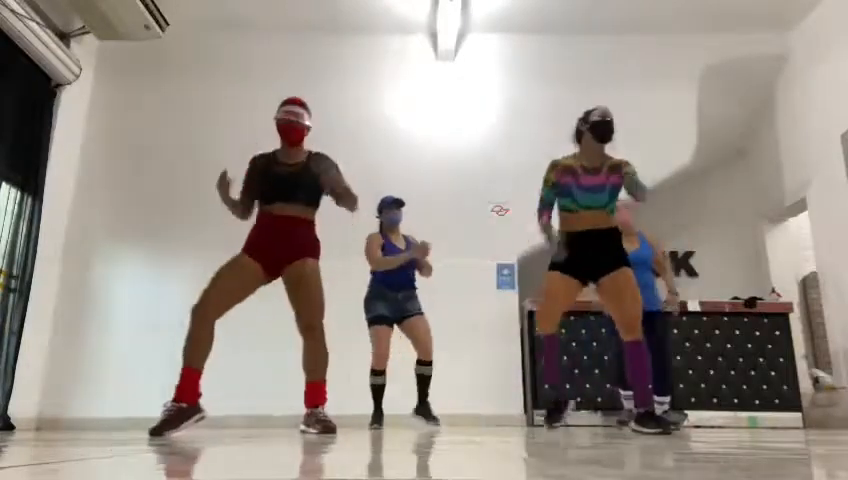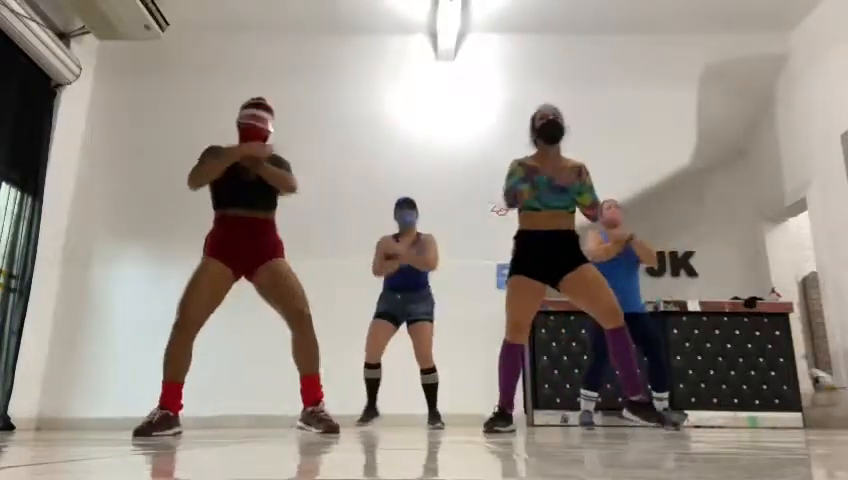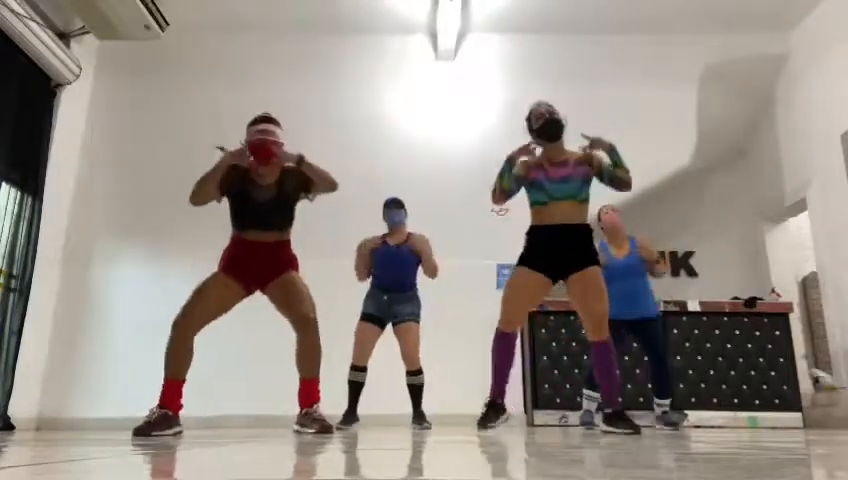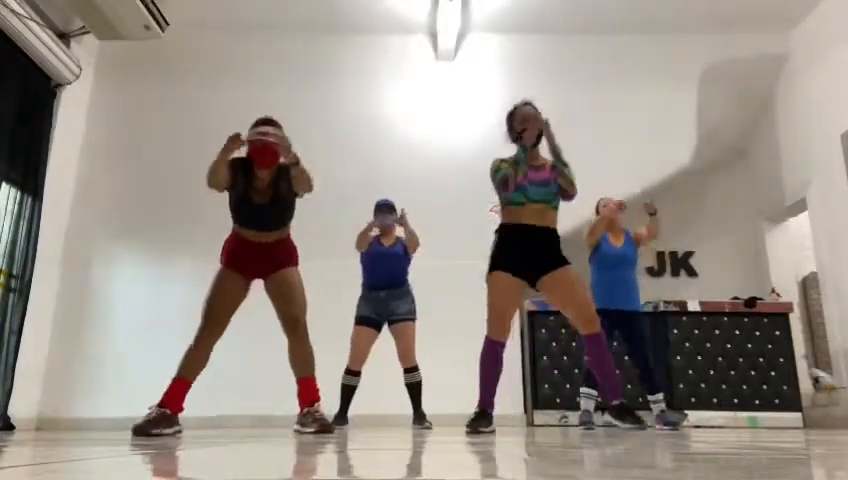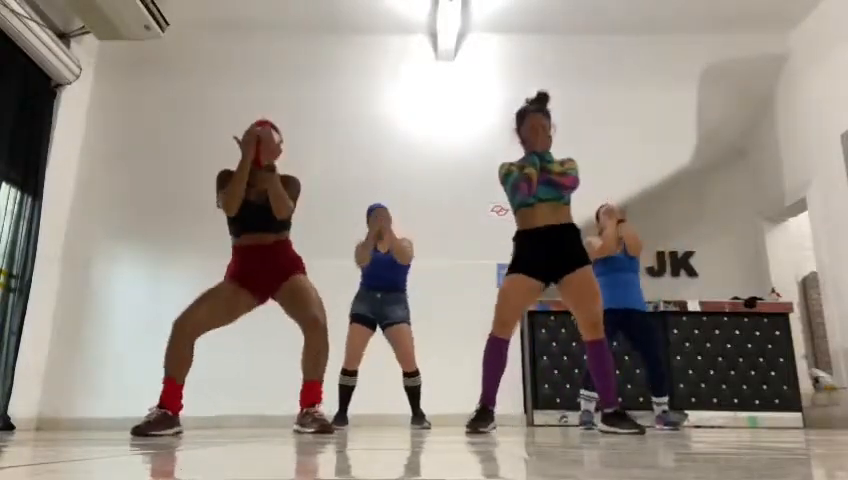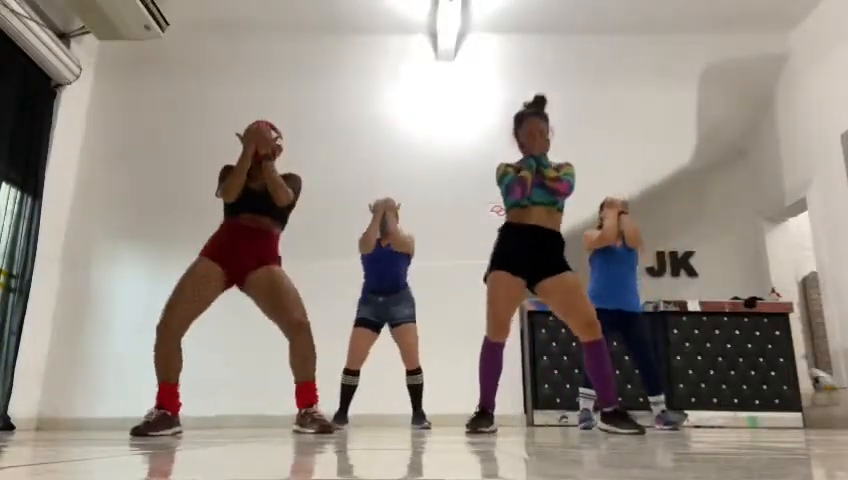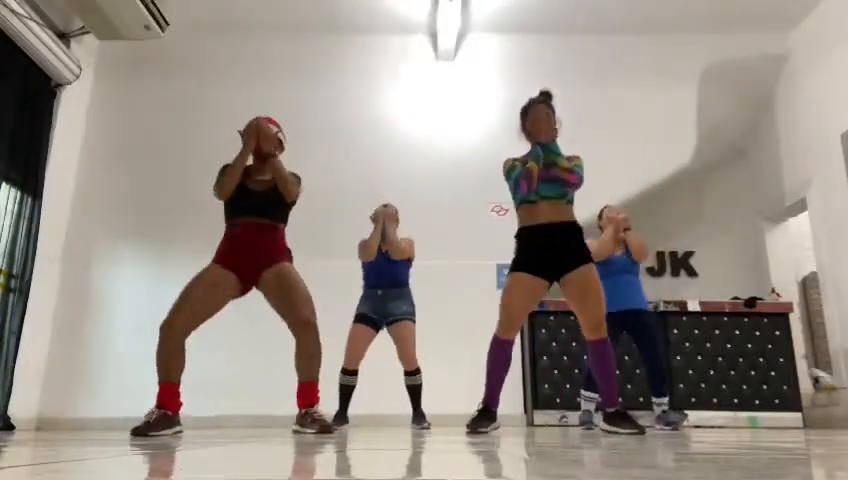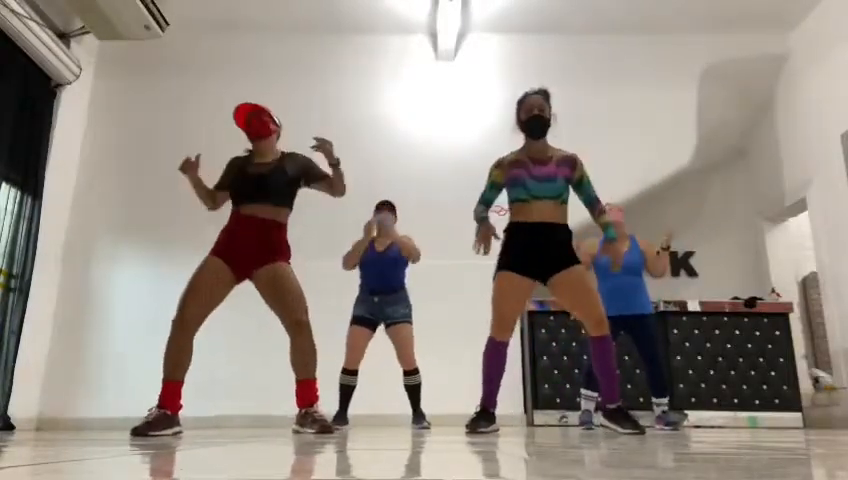
dt=0.4s
person 1, frame 1
left shoulder: (621, 167)
right shoulder: (558, 167)
left elbow: (641, 194)
right elbow: (543, 209)
right wrist: (551, 239)
left hip: (608, 248)
right hip: (571, 250)
left knee: (632, 326)
right knee: (545, 320)
left ankle: (644, 412)
right ankle: (558, 399)
person 1, frame 2
left shoulder: (577, 168)
right shoulder: (522, 166)
left elbow: (595, 214)
right elbow: (510, 199)
left wrist: (571, 184)
right wrist: (544, 174)
left hip: (567, 250)
right hip: (529, 250)
left knee: (611, 315)
right knee: (515, 331)
left ankle: (636, 399)
right ankle: (504, 411)
person 1, frame 3
left shoulder: (587, 160)
right shoulder: (528, 167)
left elbow: (624, 184)
right elbow: (498, 198)
left wrist: (609, 150)
right wrist: (511, 160)
left hip: (580, 244)
right hip: (540, 245)
left knee: (598, 325)
right knee: (508, 319)
left ankle: (612, 411)
right ankle: (496, 402)
person 1, frame 4
left shoulder: (556, 167)
right shoulder: (501, 165)
left elbow: (570, 192)
right elbow: (505, 188)
left wrist: (554, 147)
right wrist: (525, 146)
left hip: (548, 249)
right hip: (510, 247)
left knee: (588, 319)
right knee: (497, 330)
left ankle: (617, 402)
right ankle: (483, 412)
person 1, frame 5
left shoulder: (566, 163)
right shoulder: (509, 169)
left elbow: (570, 183)
right elbow: (524, 187)
left wrist: (544, 153)
right wrist: (532, 154)
left hip: (568, 246)
right hip: (529, 250)
left knee: (593, 325)
right knee: (502, 326)
left ankle: (611, 411)
right ankle: (486, 409)
person 1, frame 6
left shoulder: (563, 168)
right shoulder: (506, 169)
left elbow: (563, 189)
right elbow: (517, 190)
left wrist: (542, 158)
right wrist: (529, 158)
left hip: (550, 253)
right hip: (511, 248)
left knee: (589, 326)
right knee: (497, 330)
left ankle: (609, 409)
right ankle: (485, 411)
person 1, frame 7
left shoulder: (570, 160)
right shoulder: (514, 164)
left elbow: (575, 181)
right elbow: (525, 183)
left wrist: (552, 146)
right wrist: (538, 147)
left hip: (571, 244)
right hip: (532, 247)
left knee: (596, 325)
right knee: (507, 327)
left ankle: (612, 410)
right ankle: (488, 408)
person 1, frame 8
left shoulder: (569, 161)
right shoulder: (506, 165)
left elbow: (591, 201)
right elbow: (482, 204)
left wrist: (610, 235)
right wrist: (482, 224)
left hip: (559, 245)
right hip: (517, 245)
left knee: (598, 322)
right knee: (500, 328)
left ankle: (612, 407)
right ankle: (487, 410)
person 2, frame 1
left shoulder: (322, 163)
right shoulder: (261, 163)
left elbow: (351, 203)
right elbow: (243, 211)
left wrist: (341, 190)
right wrist: (227, 199)
left hip: (301, 245)
right hip: (260, 243)
left knee: (311, 326)
right knee: (203, 310)
left ankle: (316, 409)
right ankle: (185, 401)
person 2, frame 2
left shoulder: (274, 163)
right shoulder: (218, 155)
left elbow: (289, 187)
right elbow: (194, 181)
left wrist: (258, 161)
right wrist: (237, 153)
left hip: (265, 247)
right hip: (223, 246)
left knee: (301, 316)
right knee: (184, 322)
left ankle: (313, 407)
right ankle: (167, 411)
person 2, frame 3
left shoulder: (293, 178)
right shoulder: (234, 175)
left elbow: (331, 185)
right elbow: (196, 198)
left wrist: (298, 161)
right wrist: (225, 162)
left hip: (280, 263)
right hip: (237, 262)
left knee: (307, 321)
right knee: (183, 324)
left ankle: (309, 409)
right ankle: (167, 410)
person 2, frame 4
left shoulder: (288, 174)
right shoulder: (236, 169)
left elbow: (306, 187)
right elbow: (214, 183)
left wrist: (291, 158)
right wrist: (225, 153)
left hip: (280, 257)
right hip: (239, 255)
left knee: (295, 323)
right knee: (210, 330)
left ankle: (310, 409)
right ankle: (168, 410)
person 2, frame 5
left shoulder: (289, 183)
right shoulder: (228, 178)
left elbow: (282, 211)
right elbow: (230, 207)
left wrist: (267, 164)
right wrist: (248, 157)
left hip: (285, 268)
right hip: (243, 272)
left knee: (316, 322)
right knee: (184, 325)
left ankle: (310, 410)
right ankle: (167, 410)
person 2, frame 6
left shoulder: (290, 181)
right shoulder: (231, 172)
left elbow: (282, 198)
right elbow: (228, 194)
left wrist: (265, 157)
right wrist: (248, 150)
left hip: (262, 258)
right hip: (220, 252)
left knee: (299, 325)
right knee: (167, 327)
left ankle: (307, 409)
right ankle: (167, 411)
person 2, frame 7
left shoulder: (289, 178)
right shoulder: (233, 171)
left elbow: (291, 194)
right elbow: (221, 191)
left wrist: (271, 154)
right wrist: (245, 148)
left hip: (273, 256)
right hip: (231, 256)
left knee: (307, 324)
right knee: (171, 326)
left ankle: (308, 409)
right ankle: (166, 410)
person 2, frame 8
left shoulder: (295, 162)
right shoulder: (238, 165)
left elbow: (338, 190)
right elbow: (212, 202)
left wrist: (333, 160)
right wrist: (194, 178)
left hip: (271, 249)
right hip: (230, 244)
left knee: (300, 324)
right knee: (183, 321)
left ankle: (308, 409)
right ankle: (167, 410)
person 3, frame 1
left shoulder: (411, 241)
right shoulder: (375, 239)
left elbow: (425, 271)
right elbow: (377, 264)
left wrist: (422, 258)
right wrist: (410, 255)
left hip: (408, 299)
right hip: (380, 300)
left knee: (426, 349)
right knee: (380, 356)
left ankle: (423, 405)
right ankle: (377, 412)
person 3, frame 2
left shoulder: (426, 239)
right shoulder: (386, 242)
left elbow: (431, 265)
right elbow: (377, 270)
left wrist: (402, 252)
right wrist: (400, 261)
left hip: (419, 301)
right hip: (390, 300)
left knee: (425, 356)
right knee: (372, 351)
left ankle: (434, 412)
right ankle: (371, 406)
person 3, frame 3
left shoulder: (418, 240)
right shoulder: (374, 243)
left elbow: (432, 273)
right elbow: (362, 276)
left wrist: (422, 250)
right wrist: (361, 254)
left hip: (406, 302)
right hip: (376, 301)
left knee: (411, 357)
right knee: (359, 355)
left ankle: (418, 412)
right ankle: (351, 411)
person 3, frame 4
left shoulder: (404, 241)
right shoulder: (368, 240)
left elbow: (415, 245)
right elbow: (359, 245)
left wrist: (406, 225)
right wrist: (370, 227)
left hip: (400, 299)
right hip: (370, 300)
left knee: (408, 357)
right knee: (355, 359)
left ankle: (418, 413)
right ankle: (342, 413)
person 3, frame 5
left shoulder: (404, 244)
right shoulder: (363, 246)
left elbow: (403, 258)
right elbow: (362, 262)
left wrist: (387, 228)
right wrist: (372, 230)
left hip: (395, 303)
right hip: (365, 302)
left knee: (408, 360)
right knee: (351, 359)
left ankle: (417, 413)
right ankle: (341, 413)
person 3, frame 6
left shoulder: (407, 240)
right shoulder: (366, 240)
left elbow: (397, 243)
right elbow: (367, 246)
left wrist: (389, 213)
right wrist: (378, 214)
left hip: (399, 302)
right hip: (370, 303)
left knee: (411, 359)
right knee: (353, 360)
left ankle: (418, 413)
right ankle: (342, 413)
person 3, frame 7
left shoulder: (406, 244)
right shoulder: (365, 244)
left elbow: (395, 253)
right elbow: (368, 255)
left wrist: (389, 223)
right wrist: (378, 224)
left hip: (399, 301)
right hip: (369, 303)
left knee: (409, 359)
right knee: (350, 359)
left ankle: (418, 413)
right ankle: (341, 413)
person 3, frame 8
left shoulder: (402, 242)
right shoulder: (363, 244)
left elbow: (415, 256)
right elbow: (347, 264)
left wrist: (394, 234)
right wrist: (365, 235)
left hip: (396, 303)
right hip: (366, 303)
left knee: (408, 359)
right knee: (351, 360)
left ankle: (417, 413)
right ankle: (341, 413)
person 4, frame 1
left shoulder: (648, 241)
left elbow: (664, 267)
left wrist: (673, 292)
left hip: (651, 310)
left knee: (662, 359)
right knee: (625, 358)
left ankle: (663, 410)
right ankle: (628, 408)
person 4, frame 2
left shoulder: (632, 238)
right shoulder: (595, 236)
left elbow: (651, 259)
right elbow: (597, 254)
left wrist: (631, 240)
right wrist: (619, 241)
left hip: (634, 310)
left knee: (657, 354)
right knee: (599, 359)
left ankle: (663, 409)
right ankle: (586, 410)
person 4, frame 3
left shoulder: (639, 245)
right shoulder: (598, 250)
left elbow: (661, 271)
left wrist: (655, 260)
left hip: (646, 315)
right hip: (613, 318)
left knee: (661, 362)
left ankle: (663, 413)
right ankle: (587, 411)
person 4, frame 4
left shoulder: (633, 237)
right shoulder: (596, 238)
left elbow: (652, 235)
right elbow: (594, 230)
left wrist: (652, 213)
right wrist: (612, 209)
left hip: (630, 309)
right hip: (601, 309)
left knee: (643, 360)
left ankle: (660, 411)
right ankle: (586, 411)
person 4, frame 5
left shoulder: (628, 241)
right shoulder: (593, 243)
left elbow: (634, 249)
right elbow: (608, 249)
left wrist: (622, 220)
right wrist: (610, 220)
left hip: (636, 310)
right hip: (605, 309)
left knee: (655, 360)
left ankle: (662, 412)
right ankle: (586, 411)
person 4, frame 6
left shoulder: (628, 235)
right shoulder: (592, 235)
left elbow: (635, 240)
right elbow: (607, 238)
left wrist: (624, 212)
right wrist: (612, 212)
left hip: (630, 309)
right hip: (599, 307)
left knee: (646, 359)
left ankle: (660, 412)
right ankle: (585, 411)
person 4, frame 7
left shoulder: (631, 243)
right shoulder: (595, 244)
left elbow: (640, 255)
right elbow: (601, 253)
left wrist: (626, 228)
right wrist: (609, 227)
left hip: (638, 311)
right hip: (608, 312)
left knee: (655, 361)
left ankle: (662, 412)
right ankle: (586, 412)
person 4, frame 8
left shoulder: (639, 245)
right shoulder: (596, 246)
left elbow: (658, 272)
left wrist: (664, 248)
right wrist: (584, 250)
left hip: (640, 313)
right hip: (608, 315)
left knee: (655, 363)
left ankle: (662, 413)
right ankle: (586, 412)
